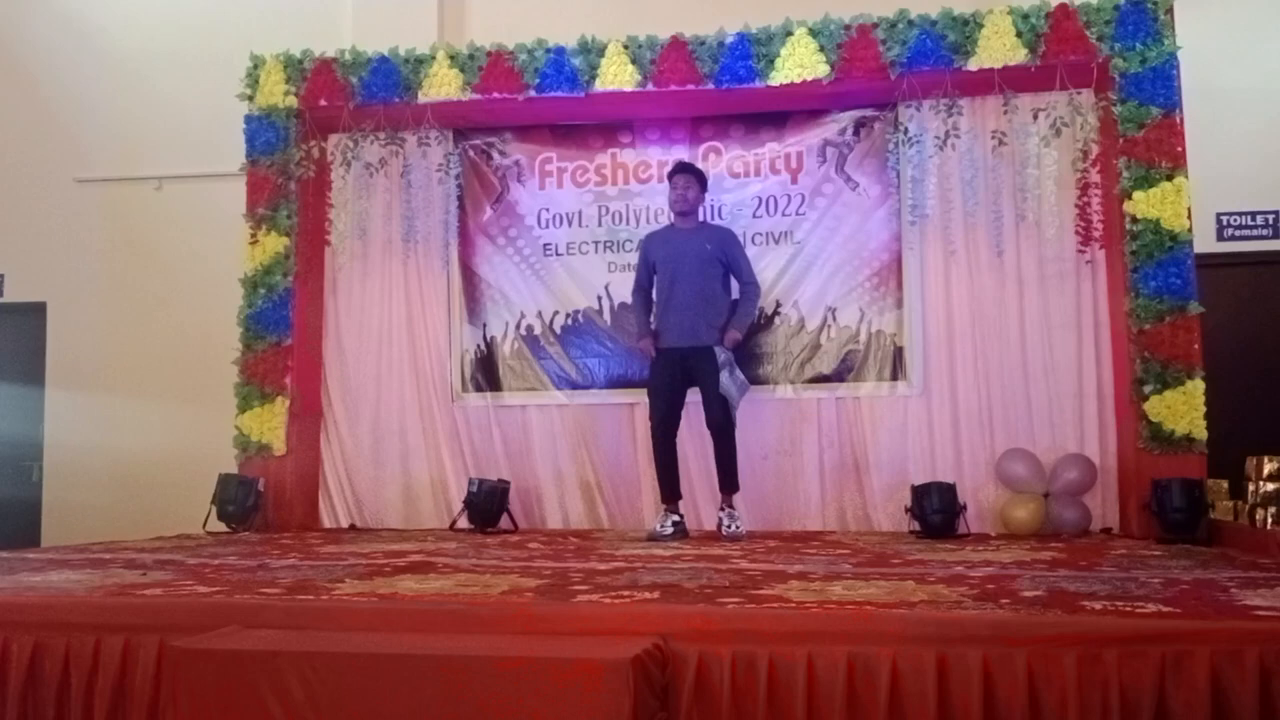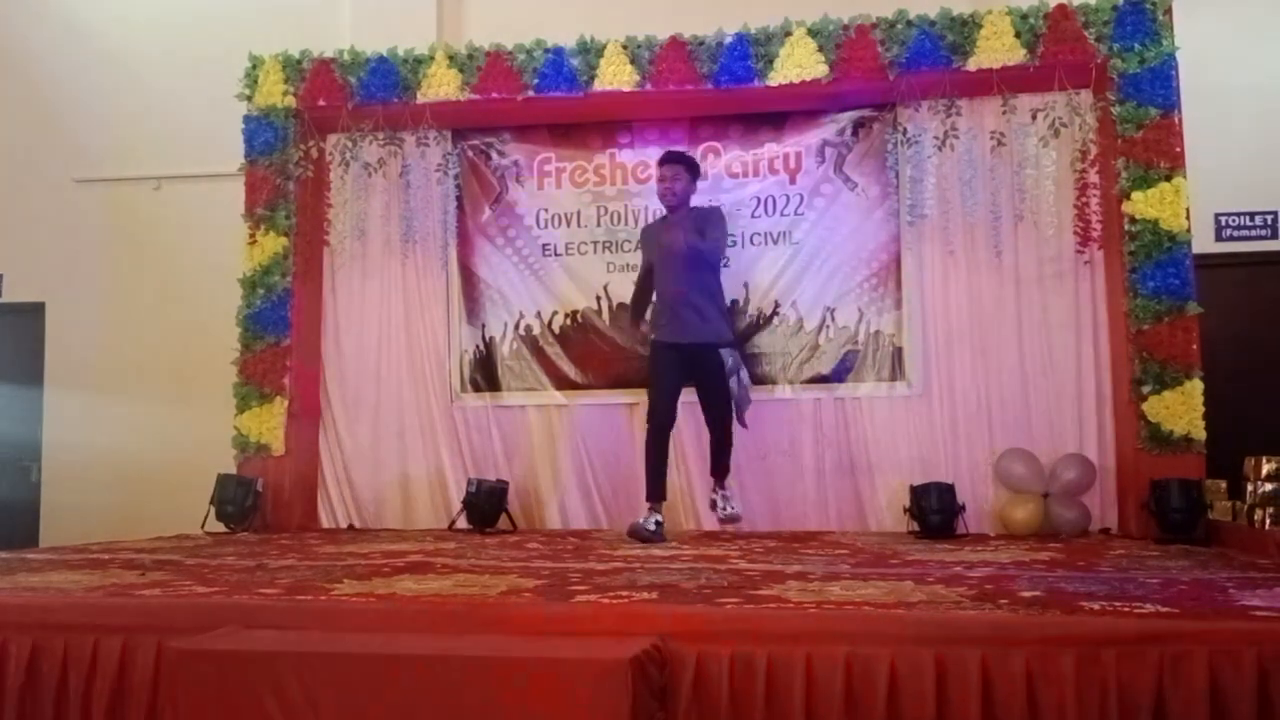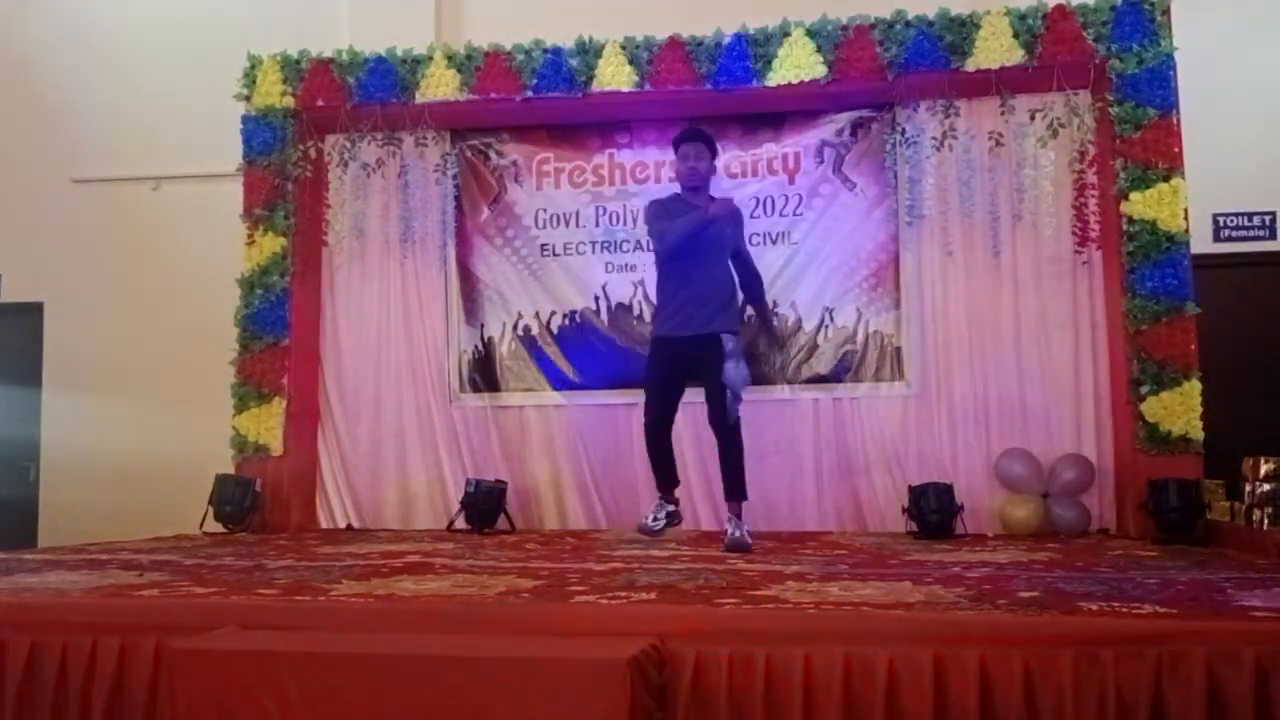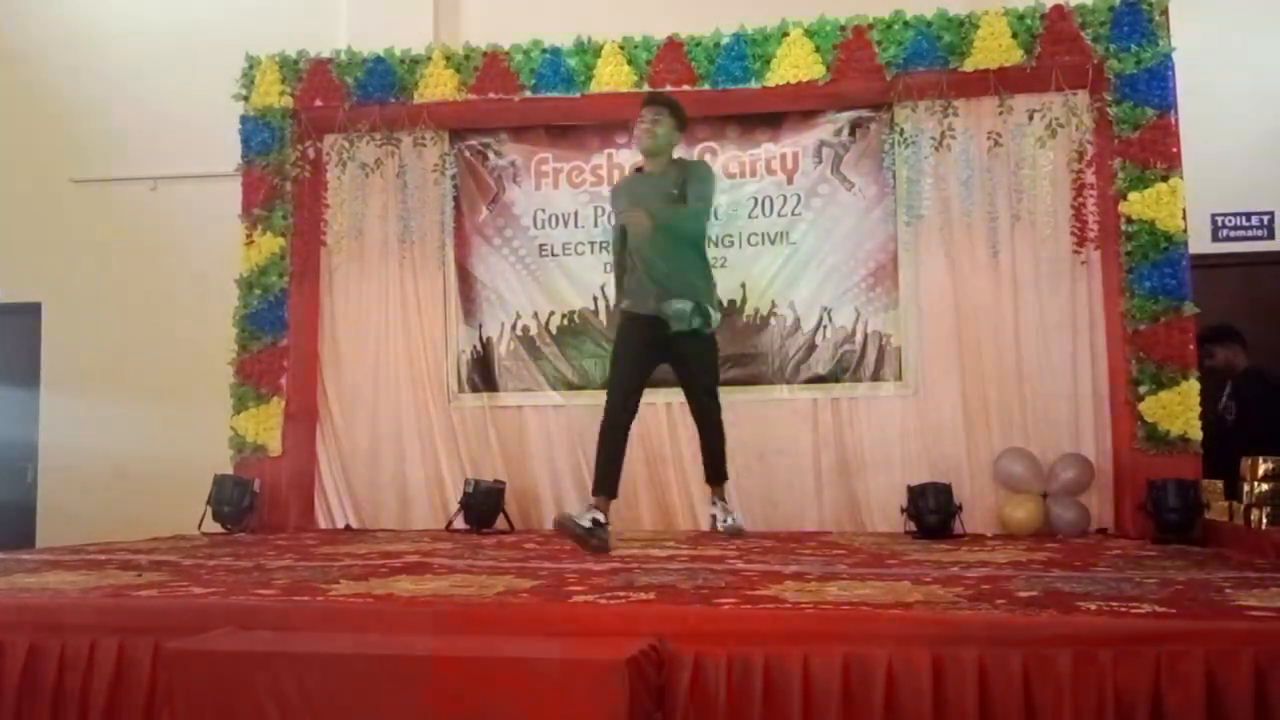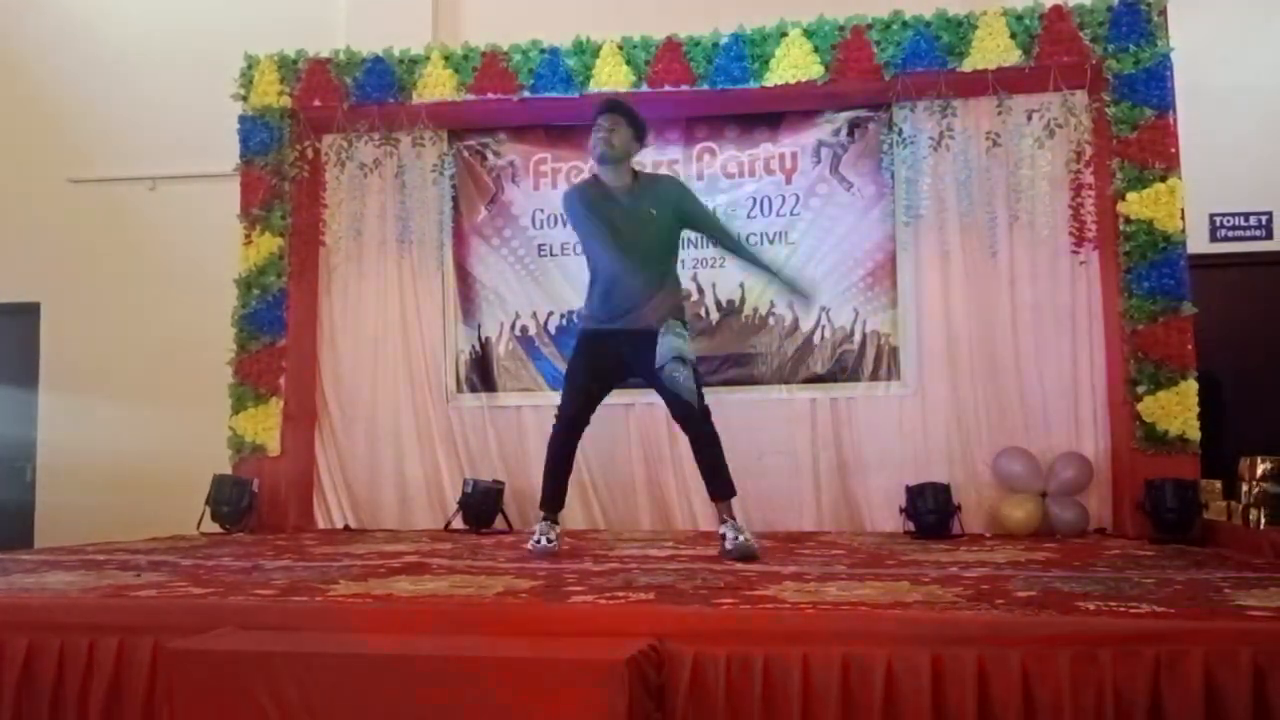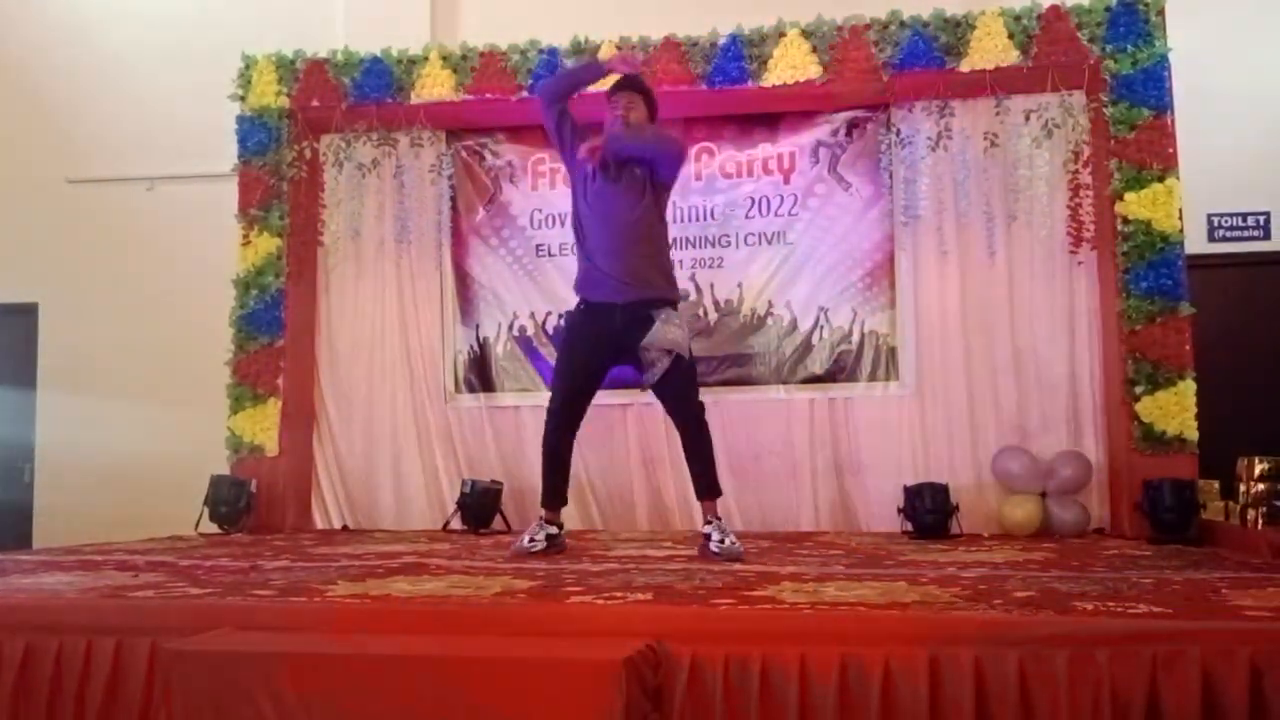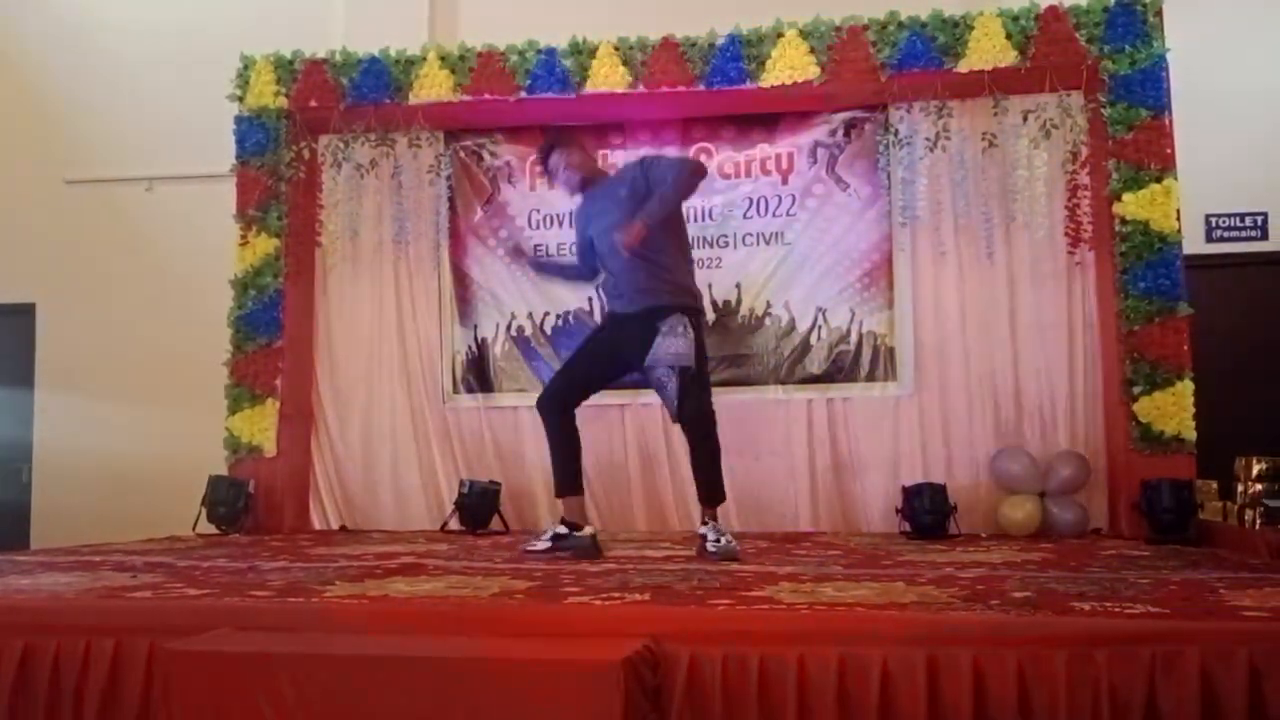
dt=0.7s
person 1, frame 1
left shoulder: (722, 237)
right shoulder: (653, 242)
left elbow: (750, 286)
right elbow: (640, 292)
left wrist: (739, 325)
right wrist: (643, 331)
left hip: (711, 347)
right hip: (667, 349)
left knee: (721, 423)
right knee: (662, 426)
left ankle: (728, 508)
right ankle: (671, 512)
person 1, frame 2
left shoulder: (710, 217)
right shoulder: (650, 233)
left elbow: (714, 251)
left wrist: (685, 240)
right wrist: (635, 317)
left hip: (711, 340)
right hip: (667, 342)
left knee: (719, 421)
right knee: (658, 422)
left ankle: (720, 488)
right ankle: (654, 514)
person 1, frame 3
left shoulder: (731, 211)
right shoulder: (661, 209)
left elbow: (747, 268)
right elbow: (667, 242)
left wrist: (766, 319)
right wrist: (706, 214)
left hip: (719, 335)
right hip: (670, 335)
left knee: (725, 422)
right knee: (656, 422)
left ankle: (735, 518)
right ankle: (666, 500)
person 1, frame 4
left shoulder: (696, 174)
right shoulder: (623, 191)
left elbow: (698, 221)
left wrist: (654, 219)
right wrist: (621, 299)
left hip: (690, 317)
right hip: (639, 315)
left knee: (706, 410)
right knee: (618, 408)
left ankle: (718, 498)
right ankle: (597, 515)
person 1, frame 5
left shoulder: (666, 190)
right shoulder: (579, 198)
left elbow: (720, 234)
right elbow: (604, 254)
left wrist: (780, 276)
right wrist: (648, 295)
left hip: (659, 330)
right hip: (604, 331)
left knee: (696, 420)
right knee: (567, 424)
left ankle: (728, 523)
right ankle: (547, 522)
person 1, frame 6
left shoulder: (653, 165)
right shoulder: (583, 158)
left elbow: (670, 144)
right elbow: (547, 97)
left wrist: (610, 142)
right wrist: (602, 67)
left hip: (650, 311)
right hip: (594, 312)
left knee: (689, 414)
right knee: (561, 415)
left ankle: (713, 525)
right ankle: (549, 524)
person 1, frame 7
left shoulder: (643, 173)
right shoulder: (585, 215)
left elbow: (691, 168)
right elbow: (581, 272)
left wrist: (644, 221)
right wrist: (534, 262)
left hip: (668, 317)
right hip: (618, 323)
left knee: (696, 417)
right knee: (555, 402)
left ankle: (711, 524)
right ankle: (575, 524)
